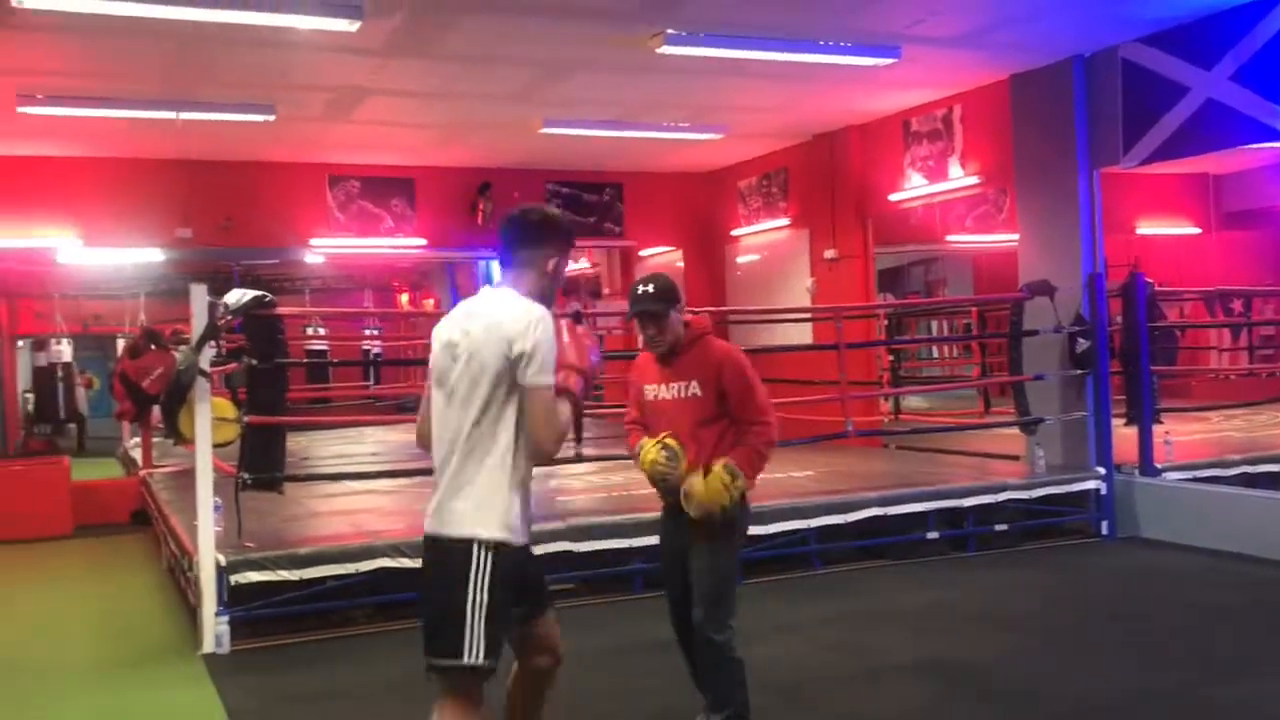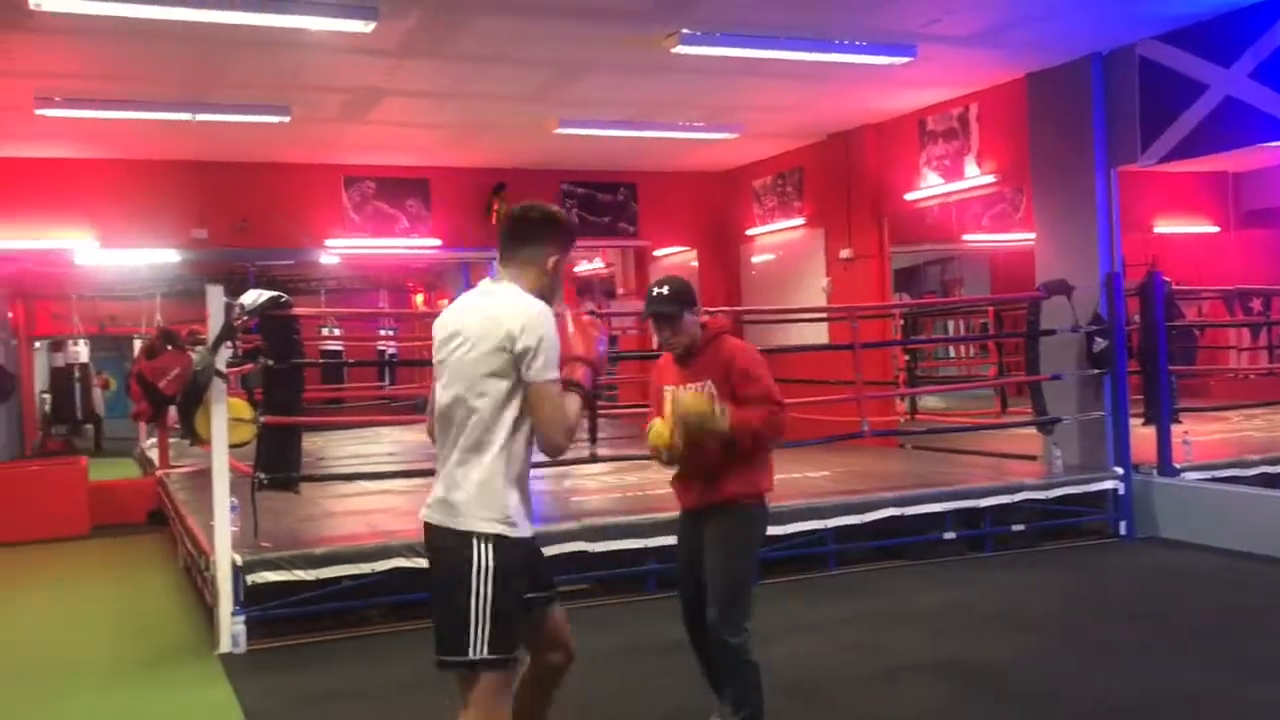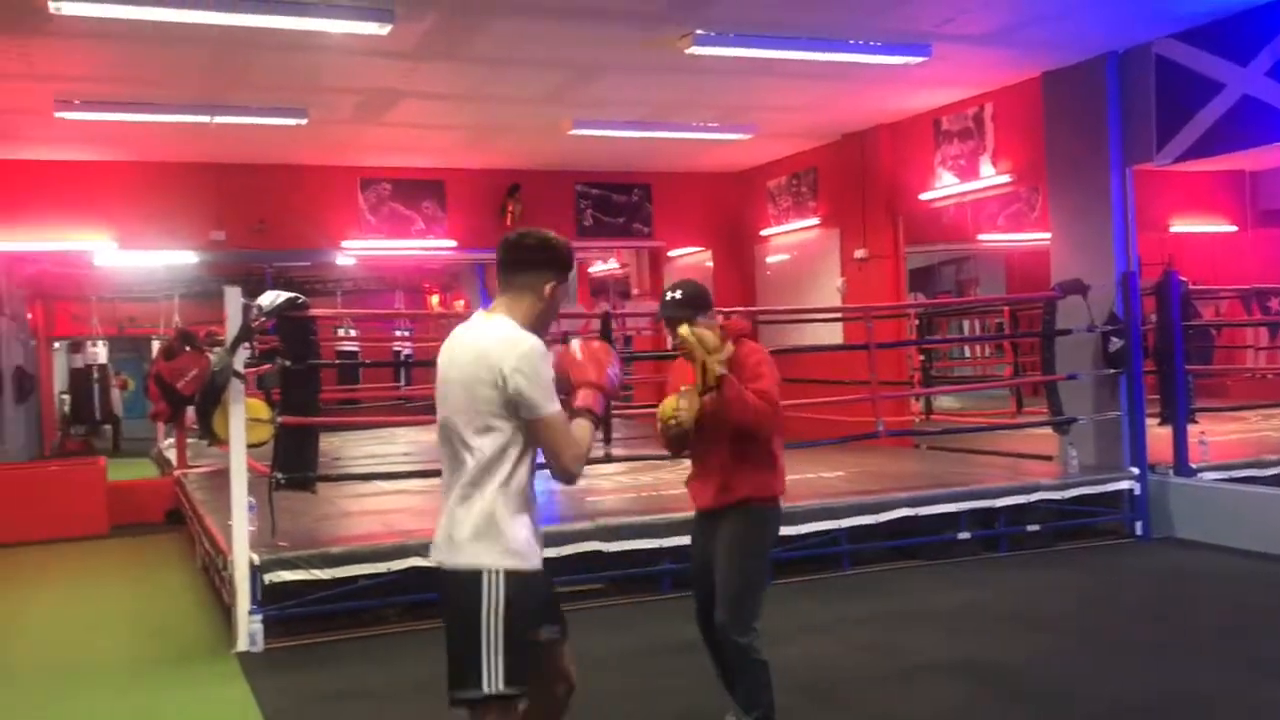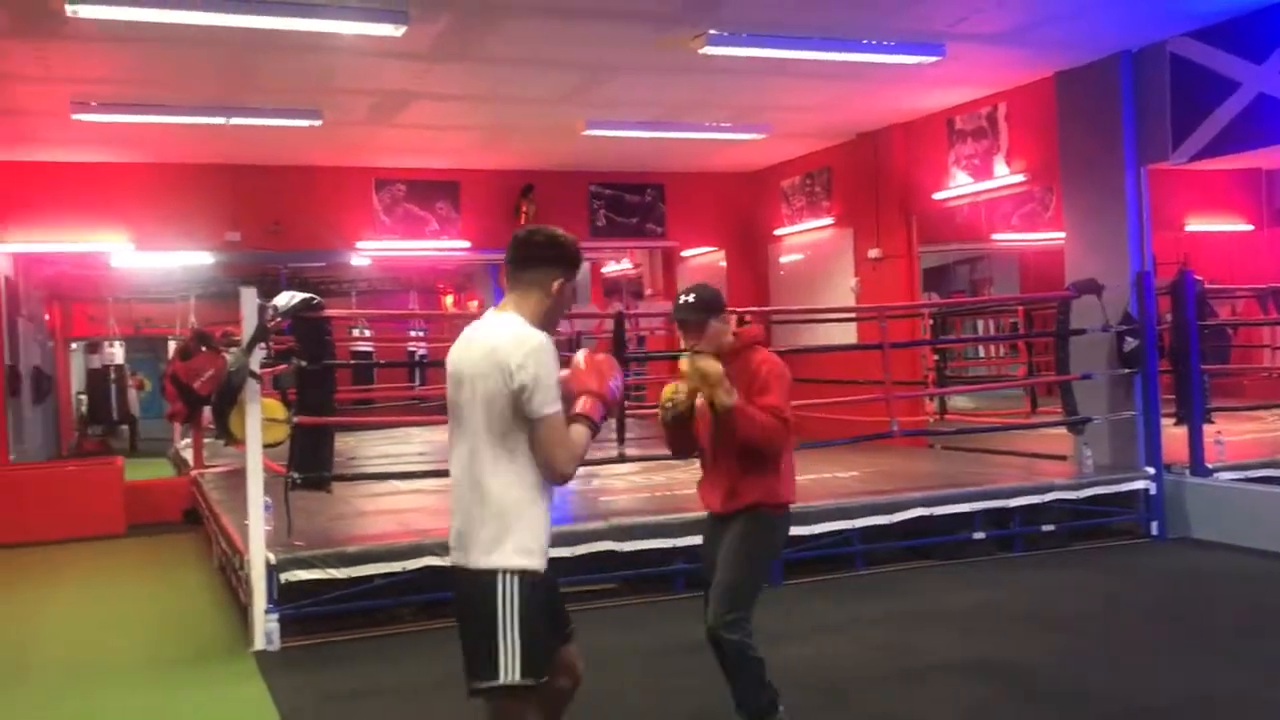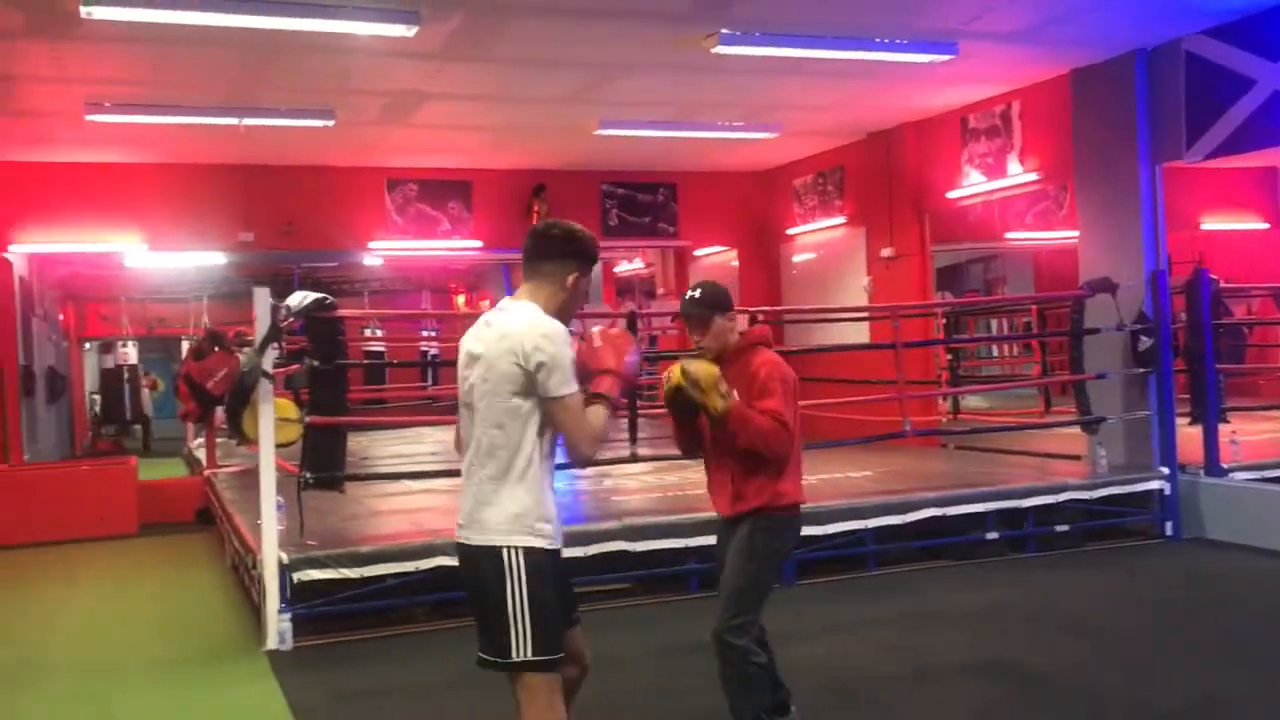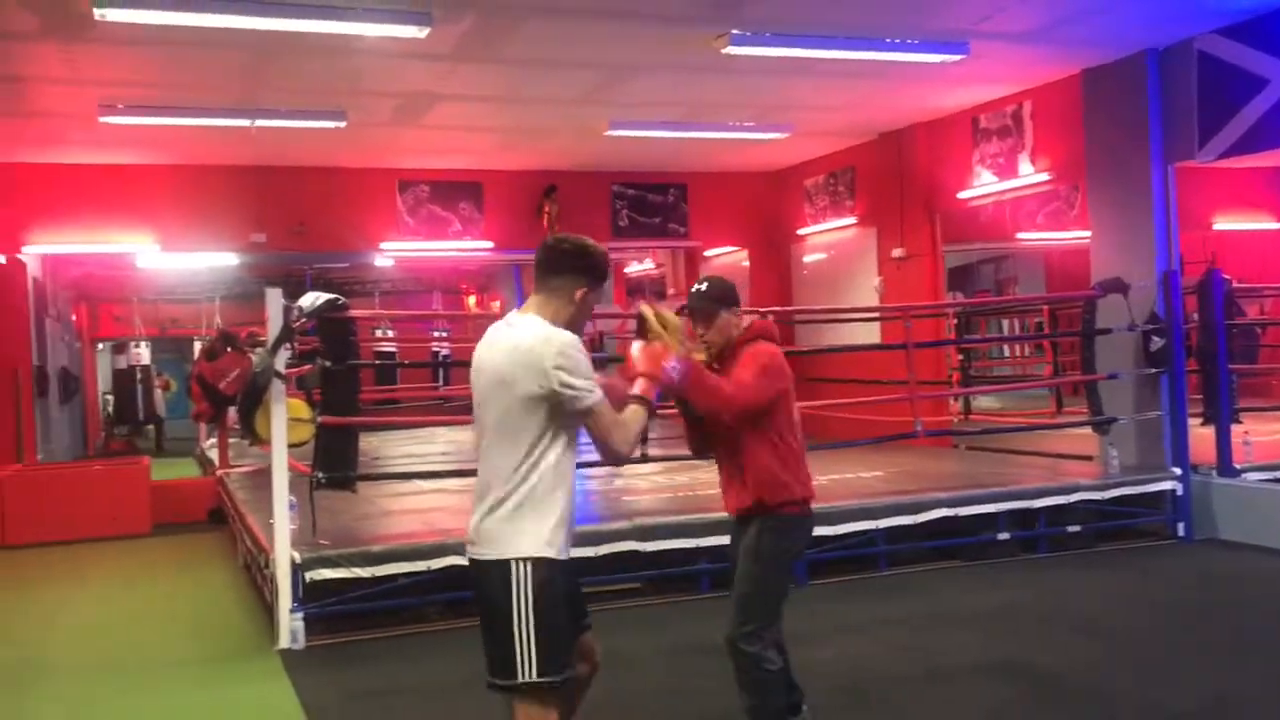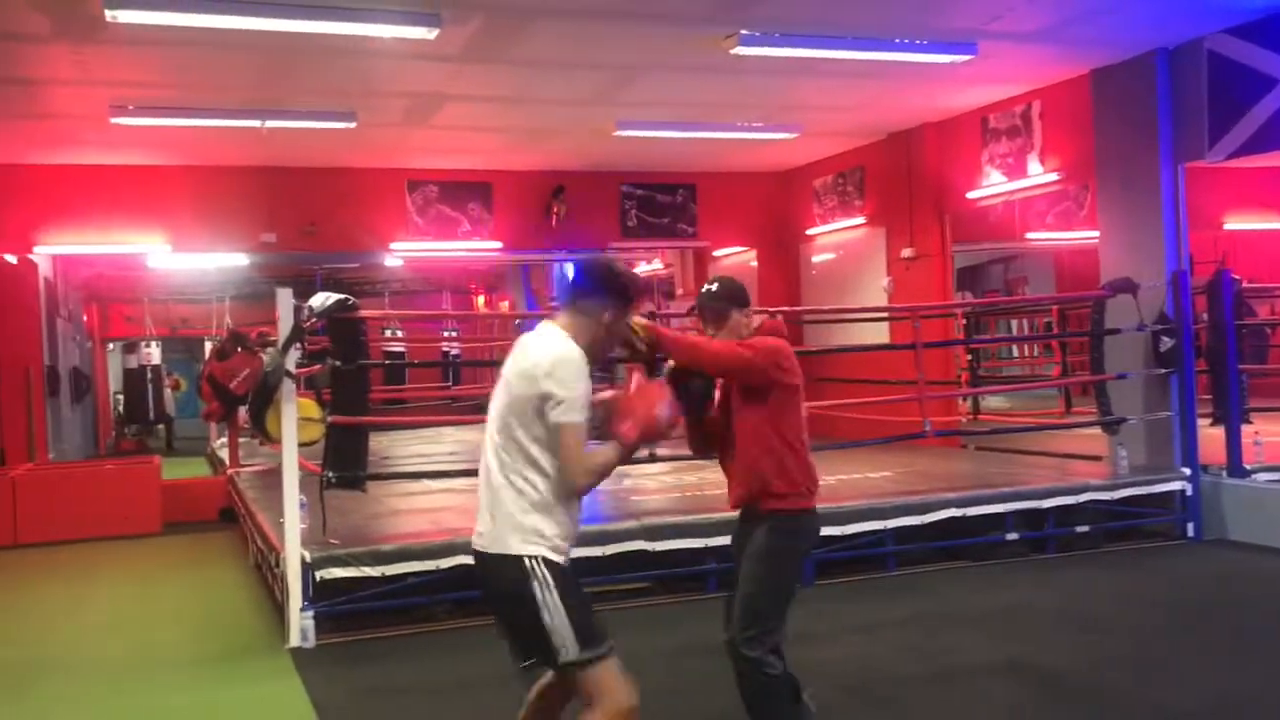
dt=0.1s
person 1, frame 1
left shoulder: (455, 320)
right shoulder: (532, 322)
left elbow: (425, 435)
right elbow: (544, 444)
right wrist: (571, 380)
left hip: (457, 527)
right hip: (477, 536)
left knee: (543, 652)
person 1, frame 2
left shoulder: (456, 312)
right shoulder: (531, 317)
right elbow: (555, 438)
right wrist: (580, 369)
left hip: (497, 520)
right hip: (479, 525)
left knee: (555, 647)
person 1, frame 3
left shoulder: (461, 340)
right shoulder: (523, 351)
right elbow: (568, 464)
right wrist: (592, 397)
left hip: (510, 553)
right hip: (488, 562)
left knee: (557, 680)
person 1, frame 4
left shoulder: (473, 340)
right shoulder: (529, 347)
right elbow: (560, 465)
right wrist: (592, 405)
left hip: (506, 549)
right hip: (502, 561)
left knee: (564, 673)
person 1, frame 5
left shoulder: (483, 330)
right shoulder: (543, 333)
right elbow: (583, 446)
right wrist: (610, 380)
left hip: (498, 534)
right hip: (509, 540)
left knee: (572, 662)
person 1, frame 6
left shoulder: (498, 339)
right shoulder: (556, 346)
right elbow: (618, 445)
left wrist: (603, 397)
right wrist: (647, 386)
left hip: (519, 546)
right hip: (519, 555)
left knee: (581, 663)
person 1, frame 7
left shoulder: (536, 343)
right shoulder: (564, 358)
right elbow: (578, 476)
left wrist: (609, 414)
right wrist: (631, 433)
left hip: (517, 546)
right hip: (523, 553)
left knee: (570, 676)
person 2, frame 1
left shoulder: (722, 357)
right shoulder: (642, 367)
left elbow: (761, 425)
right elbow: (635, 424)
left wrist: (732, 473)
right wrist: (645, 451)
left hip: (718, 507)
right hip: (676, 508)
left knee: (711, 622)
right knee: (683, 617)
person 2, frame 2
left shoulder: (736, 355)
right shoulder: (663, 368)
left elbow: (773, 420)
right elbow: (658, 424)
left wrist: (722, 420)
right wrist: (659, 437)
left hip: (736, 507)
right hip: (692, 509)
left knee: (725, 622)
right knee: (696, 617)
person 2, frame 3
left shoulder: (750, 359)
right shoulder: (680, 369)
left elbow: (763, 419)
right elbow: (674, 441)
left wrist: (718, 375)
right wrist: (673, 426)
left hip: (750, 509)
right hip: (707, 509)
left knee: (734, 622)
right knee: (709, 618)
person 2, frame 4
left shoulder: (764, 366)
right shoulder: (694, 370)
left elbow: (774, 435)
right elbow: (684, 448)
left wrist: (724, 397)
right wrist: (674, 416)
left hip: (760, 513)
right hip: (721, 513)
left knee: (724, 623)
right knee: (724, 621)
person 2, frame 5
left shoulder: (767, 367)
right shoulder: (699, 371)
left elbow: (776, 440)
right elbow: (693, 448)
left wrist: (722, 401)
right wrist: (682, 408)
left hip: (769, 515)
right hip: (732, 515)
left knee: (731, 628)
right knee: (739, 623)
person 2, frame 6
left shoulder: (763, 358)
right shoulder: (716, 368)
left elbow: (731, 405)
right elbow: (706, 443)
left wrist: (676, 365)
right wrist: (687, 394)
left hip: (778, 514)
right hip: (752, 513)
left knee: (746, 633)
right knee: (756, 625)
person 2, frame 7
left shoulder: (771, 352)
right shoulder: (724, 371)
left elbow: (717, 356)
right elbow: (706, 445)
left wrist: (651, 334)
right wrist: (689, 395)
left hip: (783, 517)
right hip: (757, 514)
left knee: (748, 638)
right knee: (753, 628)
